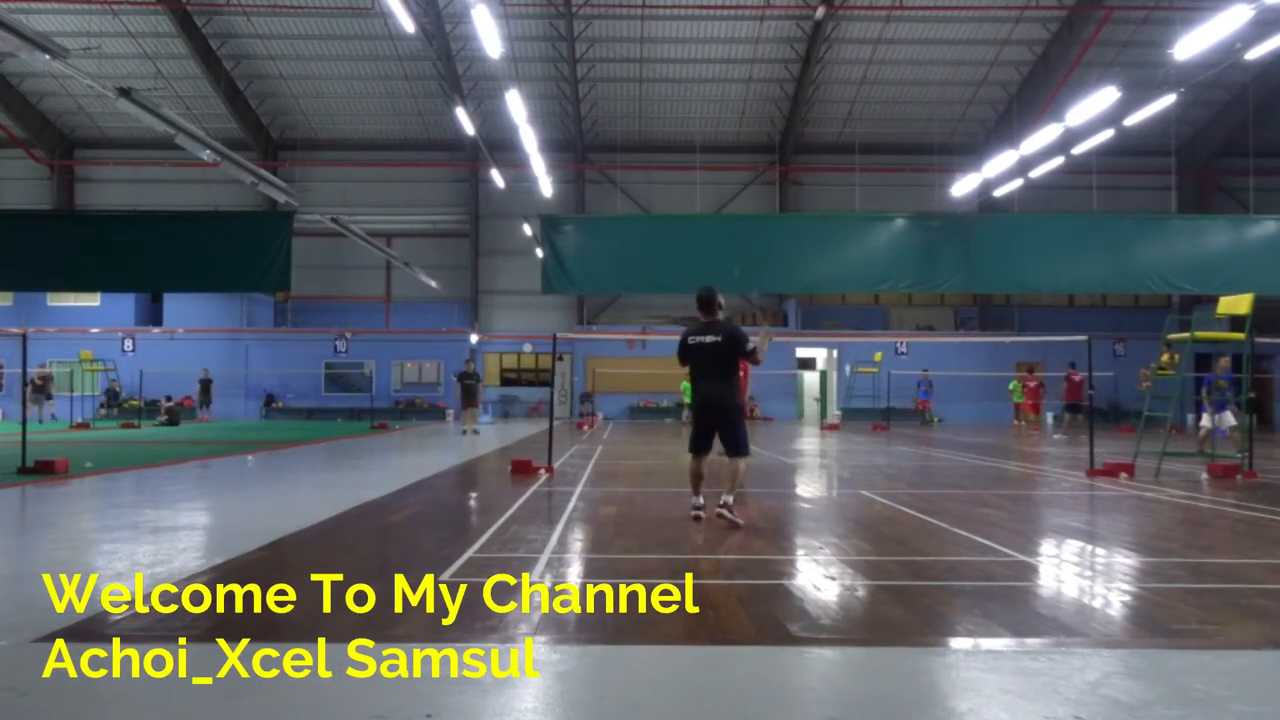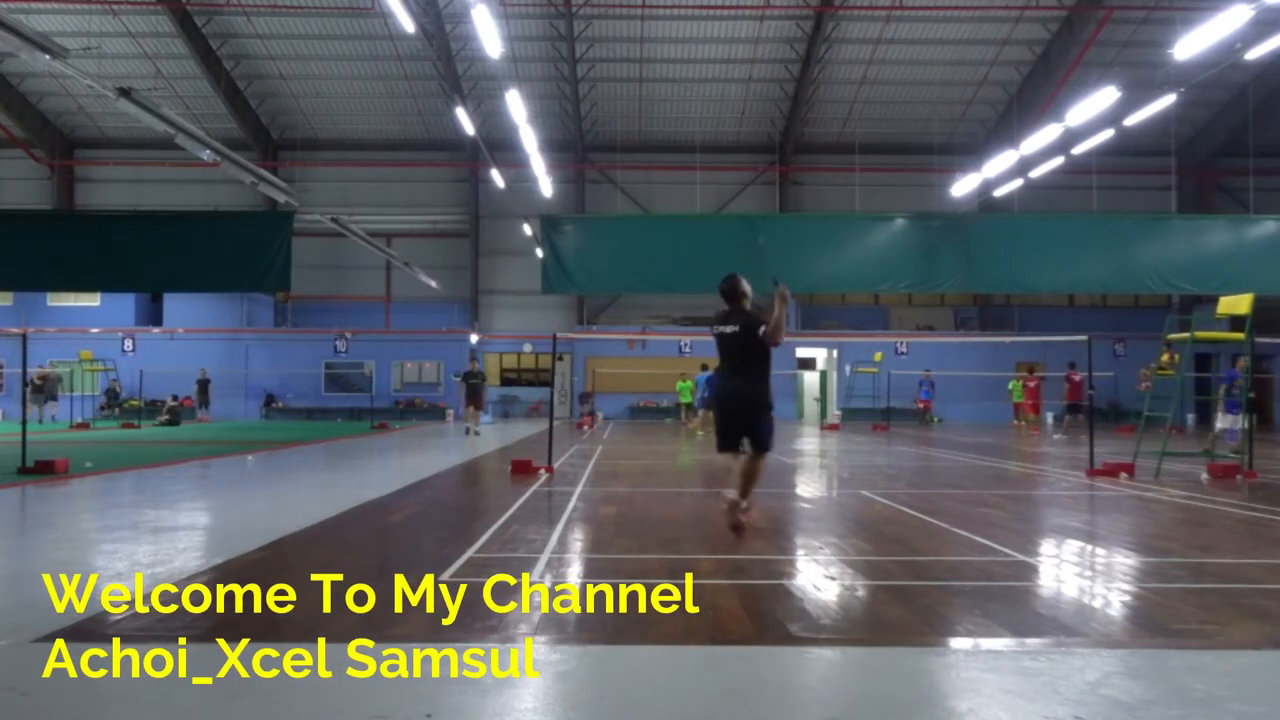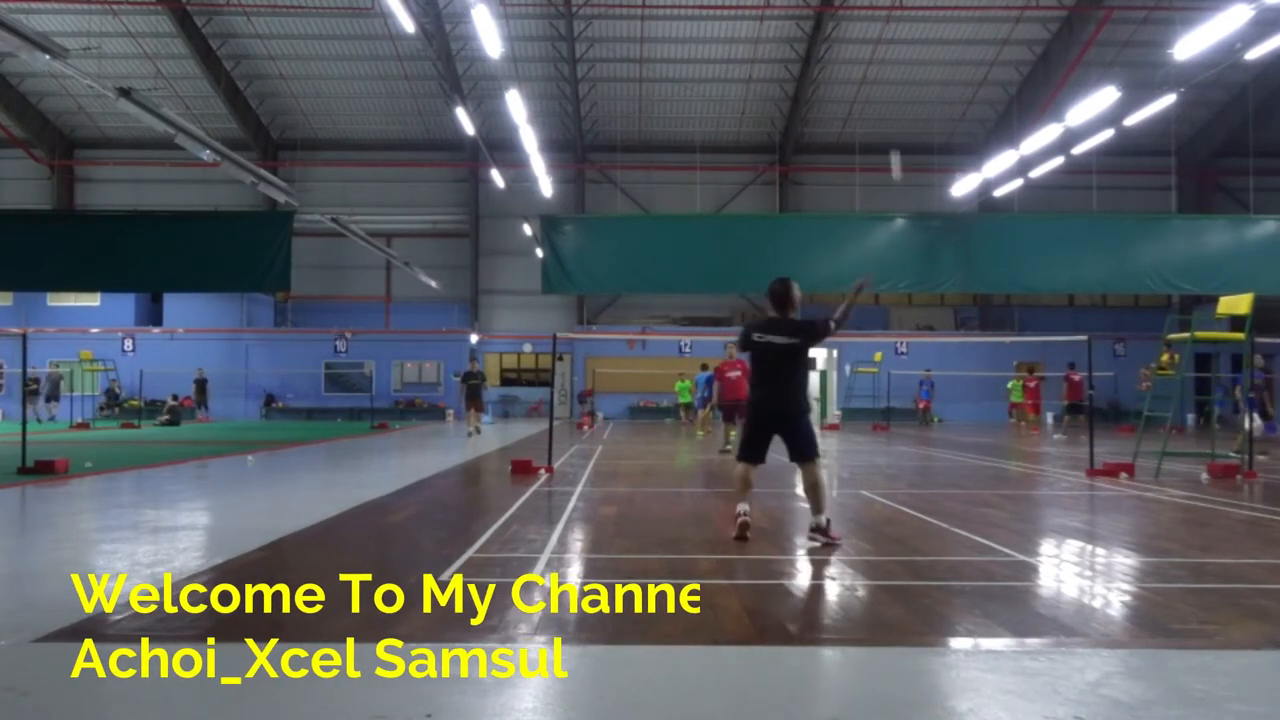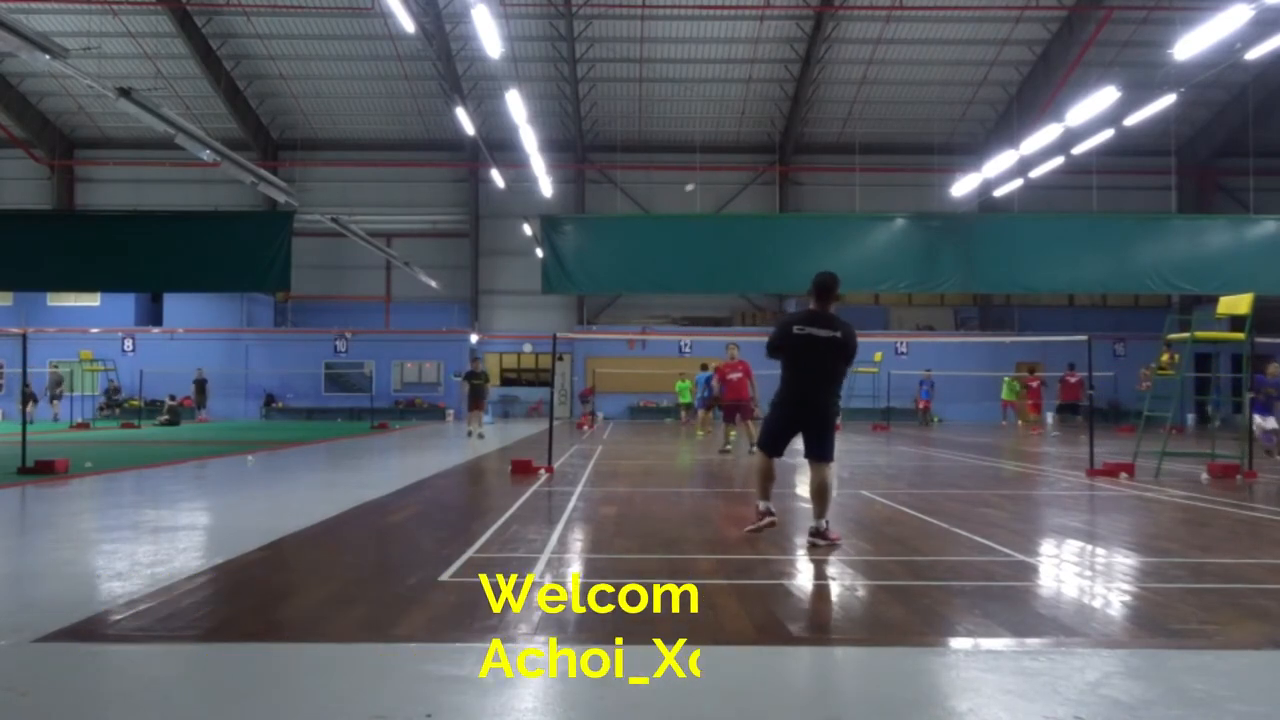
dt=0.4s
person 1, frame 1
left shoulder: (689, 334)
right shoulder: (731, 331)
left elbow: (683, 362)
right elbow: (756, 358)
right wrist: (763, 338)
left hip: (701, 403)
right hip: (728, 403)
left knee: (698, 455)
right knee: (738, 455)
left ankle: (697, 503)
right ankle: (727, 502)
person 1, frame 2
left shoulder: (720, 320)
right shoulder: (749, 319)
right elbow: (773, 338)
right wrist: (781, 305)
left hip: (724, 395)
right hip: (753, 398)
left knee: (730, 452)
right knee: (758, 452)
left ankle: (734, 498)
right ankle: (741, 502)
person 1, frame 3
left shoulder: (753, 329)
right shoulder: (805, 329)
left elbow: (741, 346)
right elbow: (835, 322)
right wrist: (854, 294)
left hip: (758, 409)
right hip: (792, 410)
left knee: (745, 462)
right knee: (809, 464)
left ankle: (742, 513)
right ankle: (819, 524)
person 1, frame 4
left shoulder: (789, 323)
right shoulder: (845, 332)
left elbow: (770, 354)
right elbow: (843, 369)
left hip: (788, 403)
right hip: (823, 407)
left knee: (767, 454)
right knee: (820, 466)
left ankle: (764, 509)
right ankle: (819, 527)
